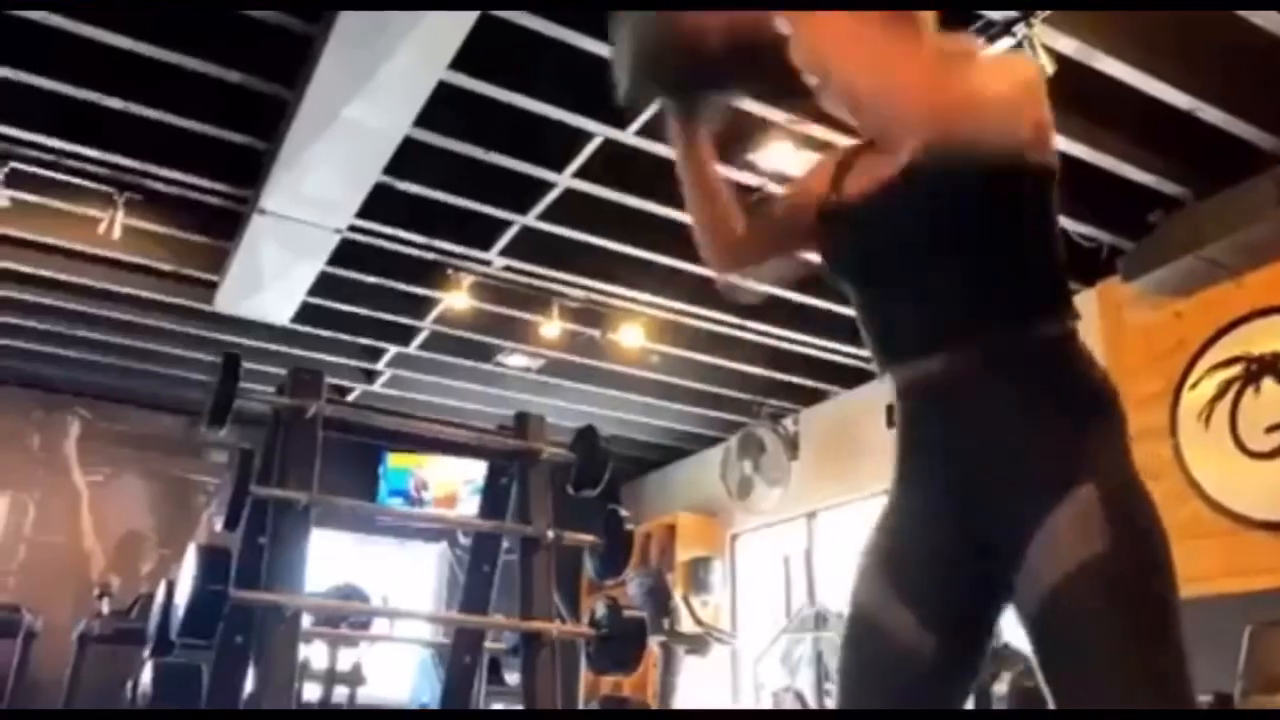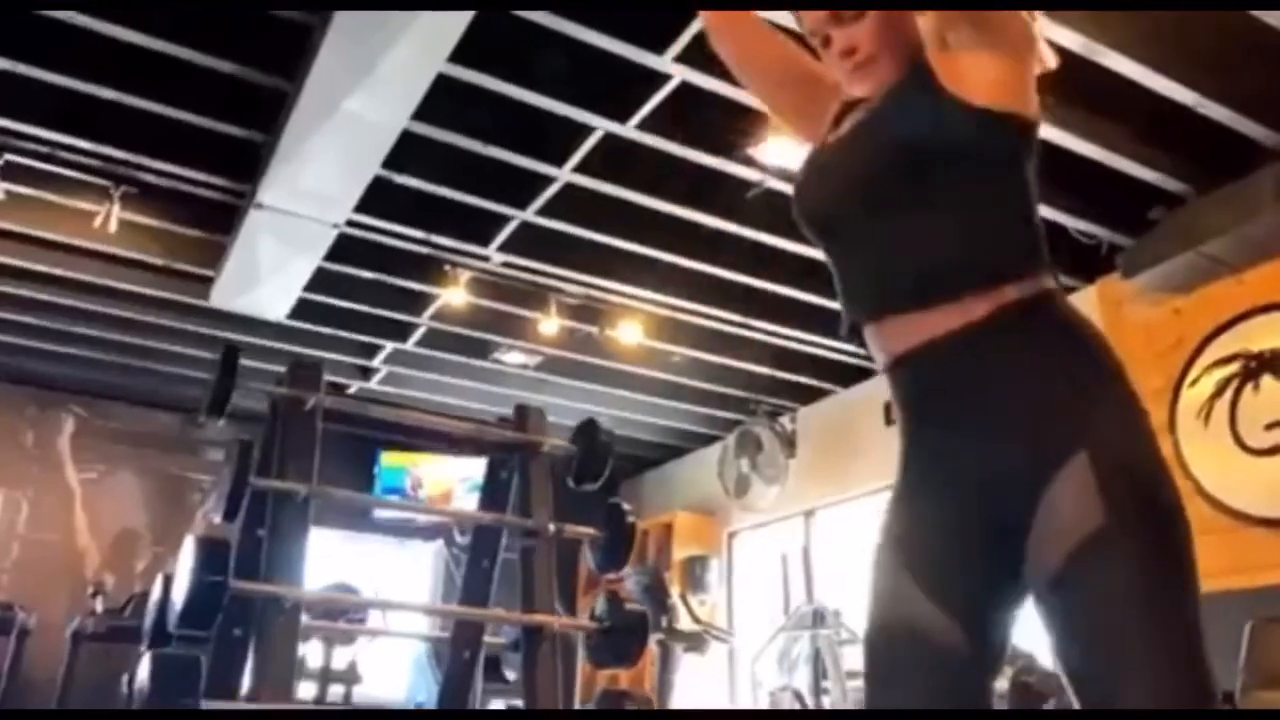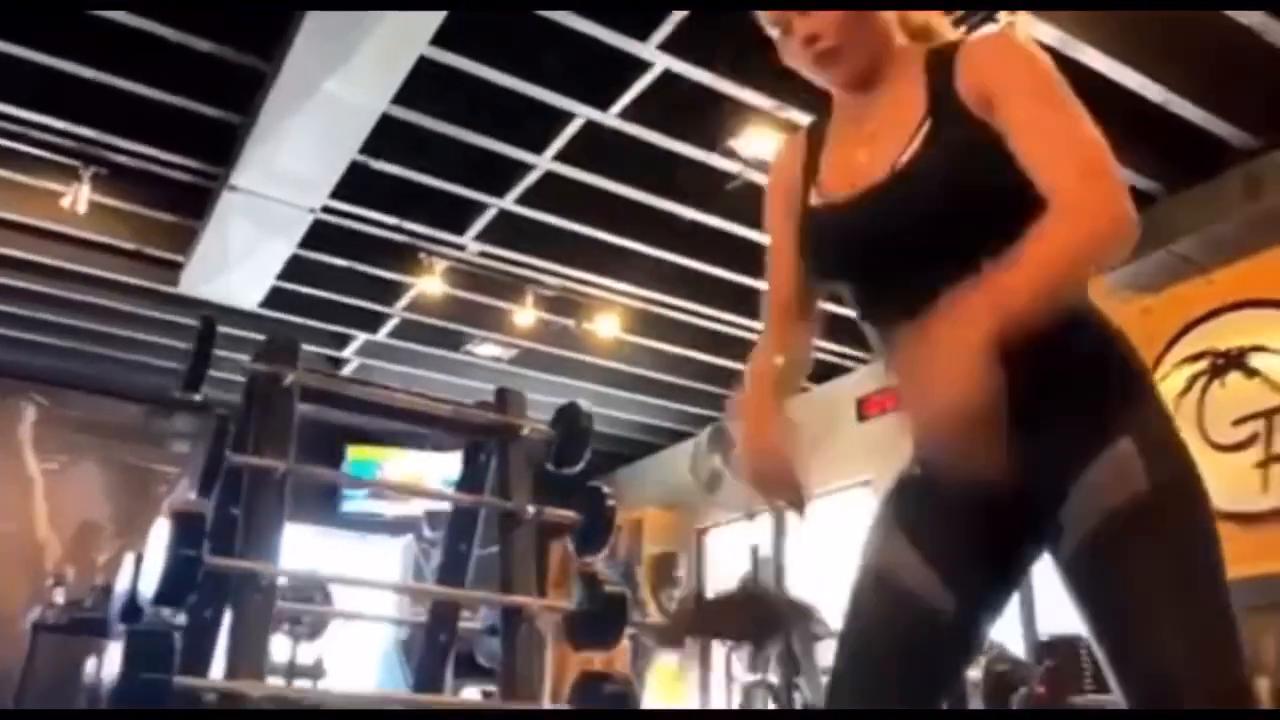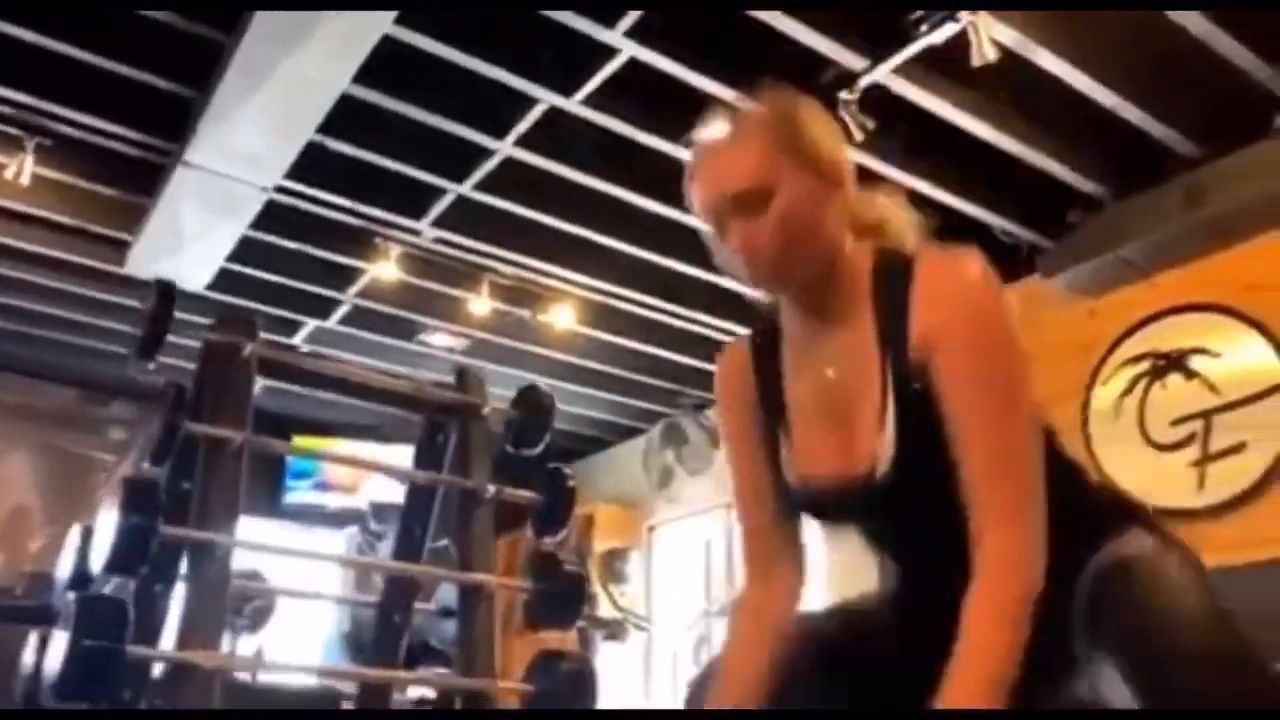
dt=0.3s
person 1, frame 1
left shoulder: (1000, 86)
right shoulder: (841, 172)
left elbow: (956, 115)
right elbow: (737, 260)
left wrist: (805, 25)
right wrist: (690, 143)
left hip: (1045, 441)
right hip: (933, 469)
left knee: (1128, 695)
right knee: (879, 698)
person 1, frame 2
left shoulder: (981, 55)
right shoulder: (834, 122)
right elbow: (728, 28)
left hip: (1050, 405)
right hip: (936, 441)
left knee: (1156, 697)
right knee: (910, 700)
person 1, frame 3
left shoulder: (985, 67)
right shoulder: (800, 163)
left elbow: (1103, 211)
right elbow: (784, 331)
left wrist: (971, 325)
right wrist: (760, 411)
left hip: (1082, 417)
right hip: (954, 460)
left knee: (1195, 695)
right knee: (858, 703)
person 1, frame 4
left shoulder: (947, 297)
right shoulder: (744, 373)
right elbow: (771, 575)
left wrist: (965, 703)
right wrist: (732, 698)
left hip: (1084, 564)
right hip: (936, 614)
left knee: (1202, 665)
right knee: (722, 695)
